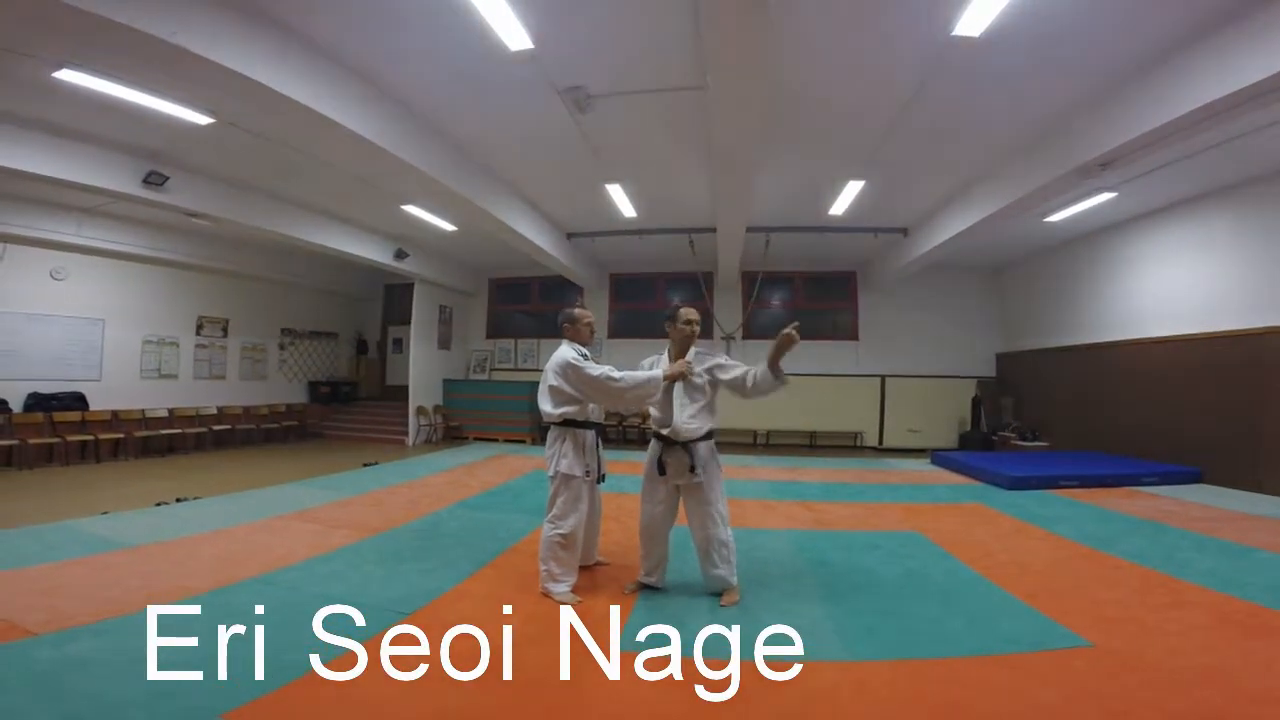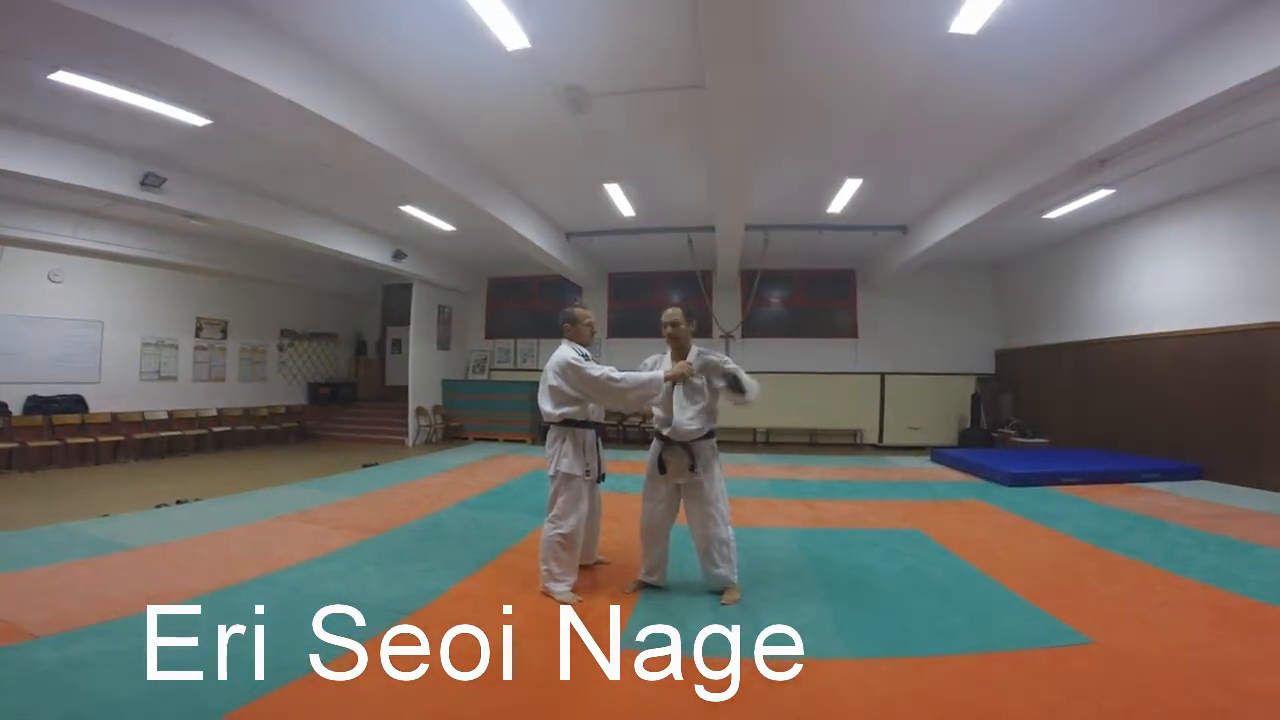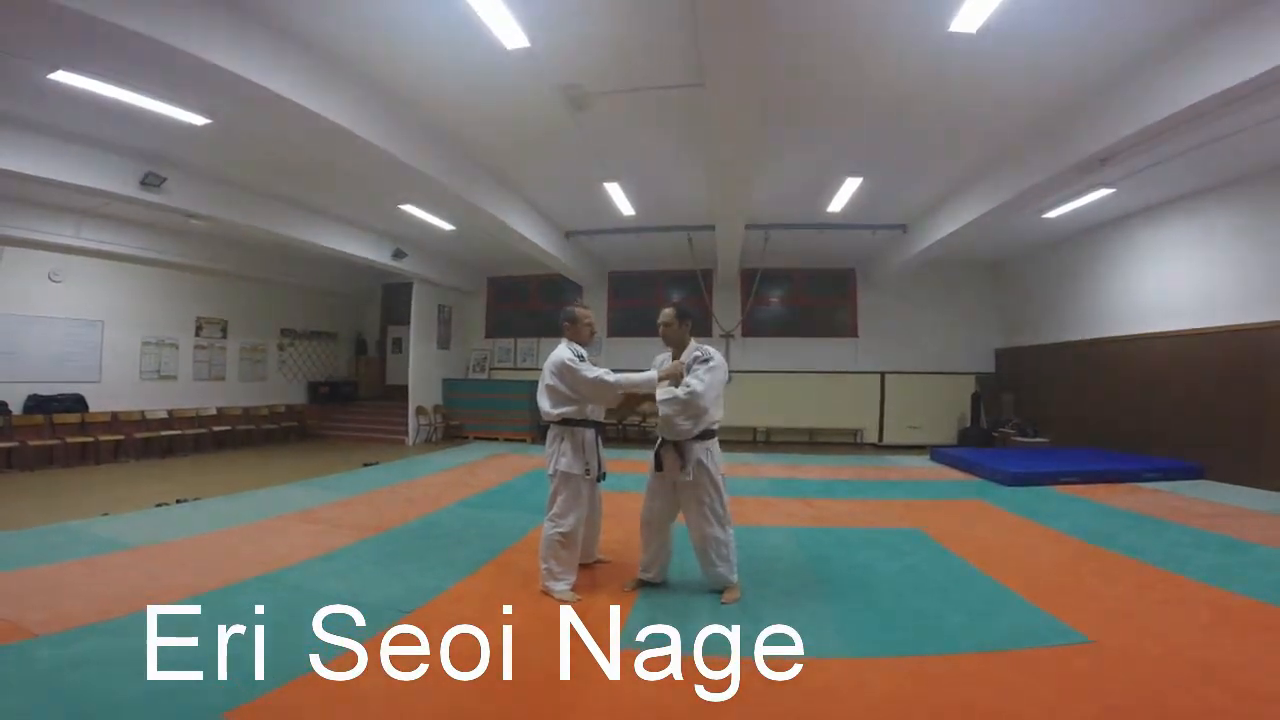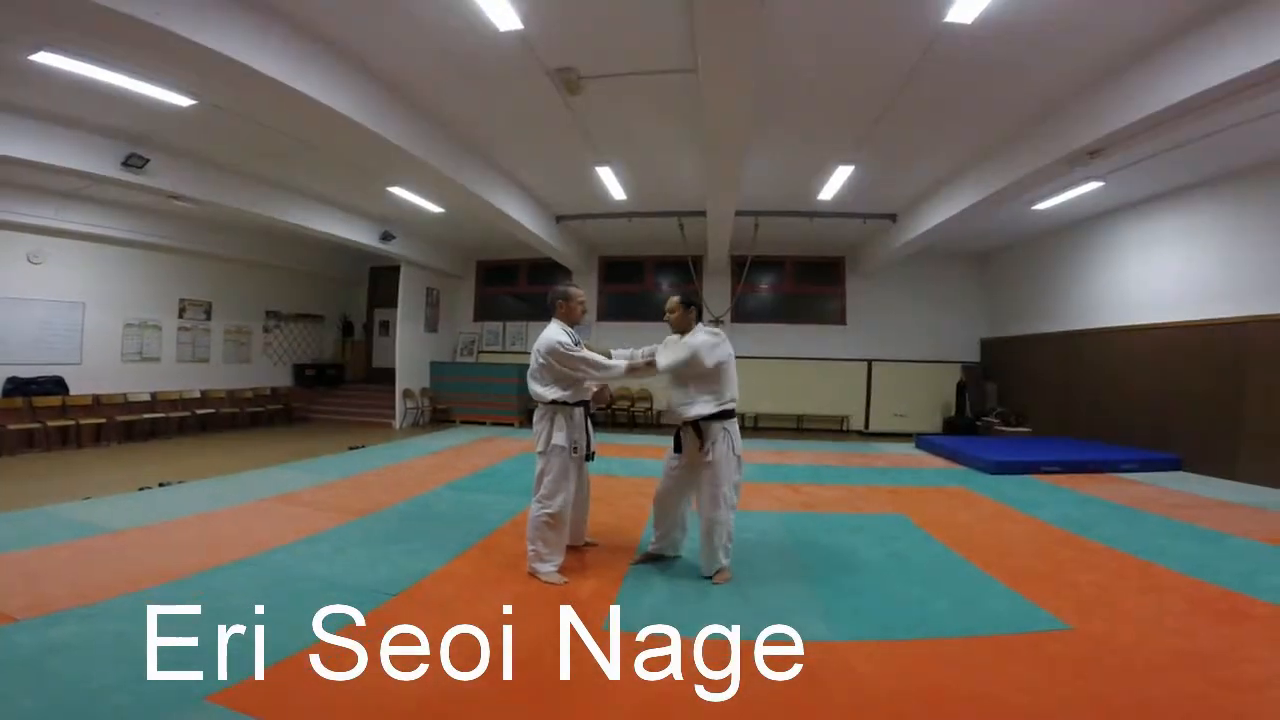
dt=0.4s
person 1, frame 1
left shoulder: (576, 357)
right shoulder: (568, 360)
left elbow: (601, 391)
right elbow: (614, 383)
right wrist: (665, 374)
left hip: (583, 440)
right hip: (570, 443)
left knee: (588, 506)
right knee: (566, 514)
left ankle: (584, 556)
right ankle: (555, 582)
person 1, frame 2
left shoulder: (576, 357)
right shoulder: (567, 360)
left elbow: (601, 390)
right elbow: (614, 383)
right wrist: (666, 375)
left hip: (583, 440)
right hip: (570, 443)
left knee: (588, 505)
right knee: (566, 513)
left ankle: (584, 555)
right ankle: (555, 582)
person 1, frame 3
left shoulder: (575, 356)
right shoulder: (564, 360)
left elbow: (595, 391)
right elbow: (608, 384)
right wrist: (660, 375)
left hip: (583, 438)
right hip: (570, 441)
left knee: (588, 504)
right knee: (566, 513)
left ankle: (585, 554)
right ankle: (555, 580)
person 1, frame 4
left shoulder: (565, 335)
right shoulder: (555, 341)
right elbow: (597, 367)
left wrist: (595, 390)
right wrist: (640, 366)
left hip: (572, 419)
right hip: (558, 423)
left knee: (577, 486)
right knee: (553, 494)
left ankle: (574, 537)
right ankle: (541, 562)
person 2, frame 1
left shoulder: (712, 363)
right shoulder: (649, 365)
left elbow: (753, 383)
left wrist: (776, 354)
left hip: (699, 454)
right hip: (662, 452)
left knee: (711, 524)
right knee: (653, 521)
left ankle: (726, 582)
right ankle: (650, 576)
person 2, frame 2
left shoulder: (711, 362)
right shoulder: (652, 365)
left elbow: (745, 391)
left wrist: (727, 374)
left hip: (700, 453)
right hip: (663, 452)
left knee: (711, 522)
right knee: (653, 520)
left ankle: (727, 581)
right ankle: (651, 576)
person 2, frame 3
left shoulder: (708, 359)
right shoulder: (662, 361)
left elbow: (694, 397)
left wrist: (648, 397)
left hip: (697, 451)
right hip: (668, 449)
left knee: (709, 521)
right knee: (654, 517)
left ankle: (727, 580)
right ankle: (651, 573)
person 2, frame 4
left shoulder: (713, 339)
right shoulder: (674, 343)
left elbow: (692, 354)
right elbow: (640, 356)
left wrist: (652, 364)
right wrist: (603, 354)
left hip: (717, 433)
right hip: (689, 433)
left knee: (716, 504)
right knee: (668, 495)
left ankle: (719, 564)
right ankle: (663, 548)
